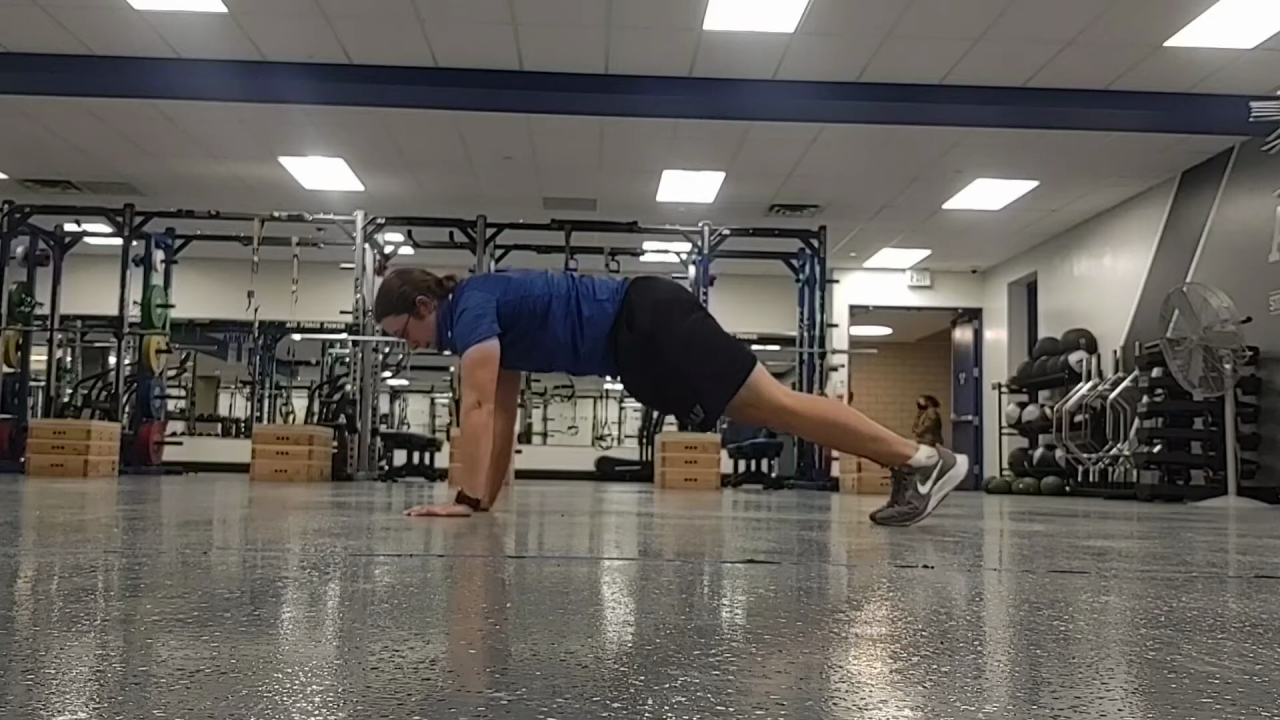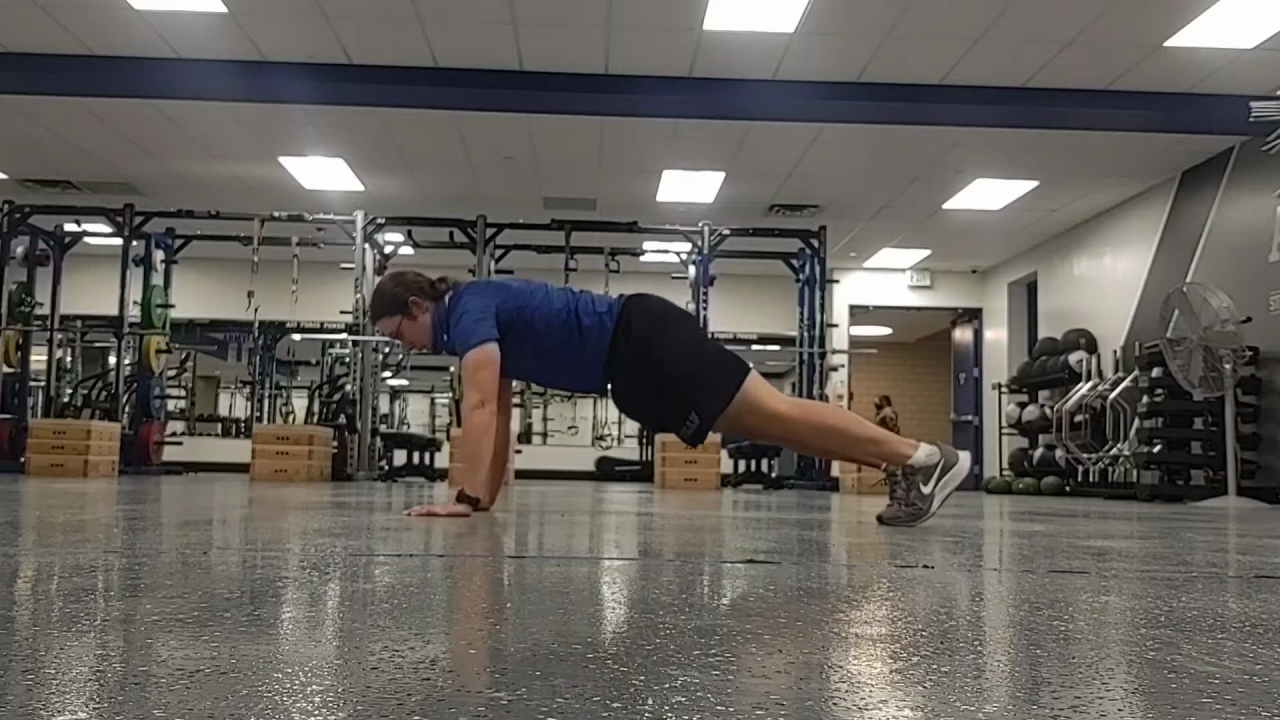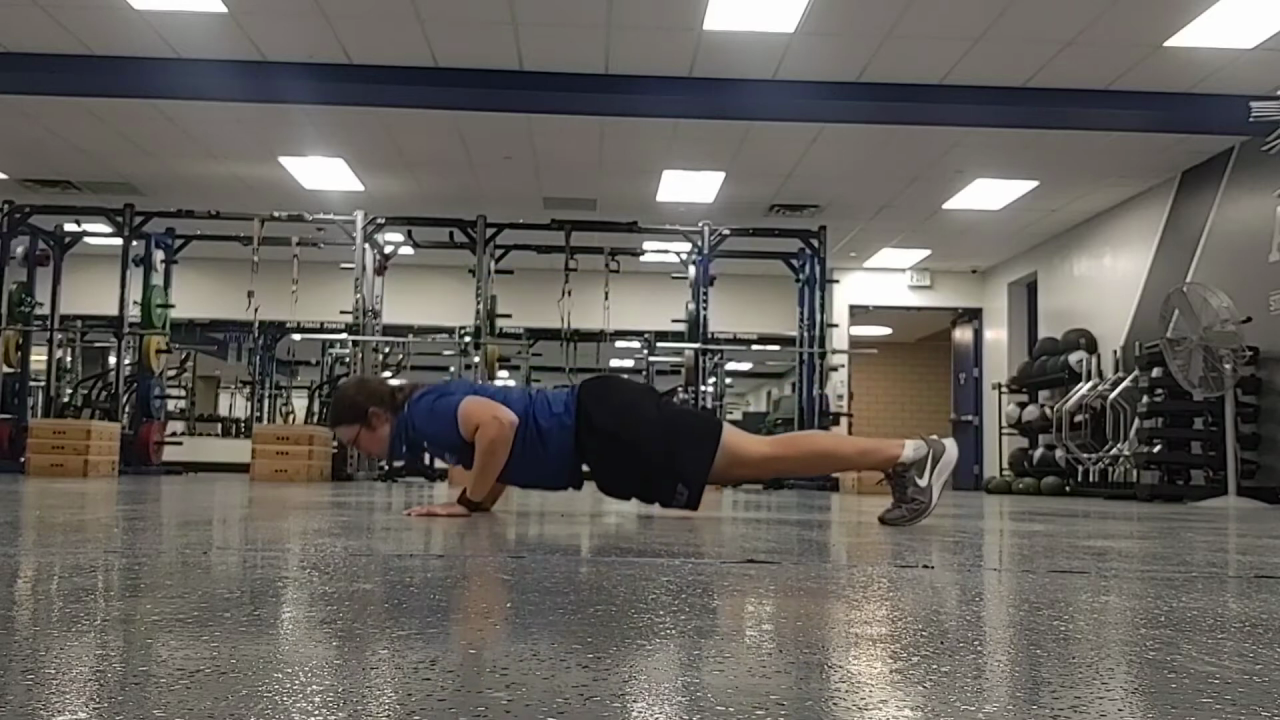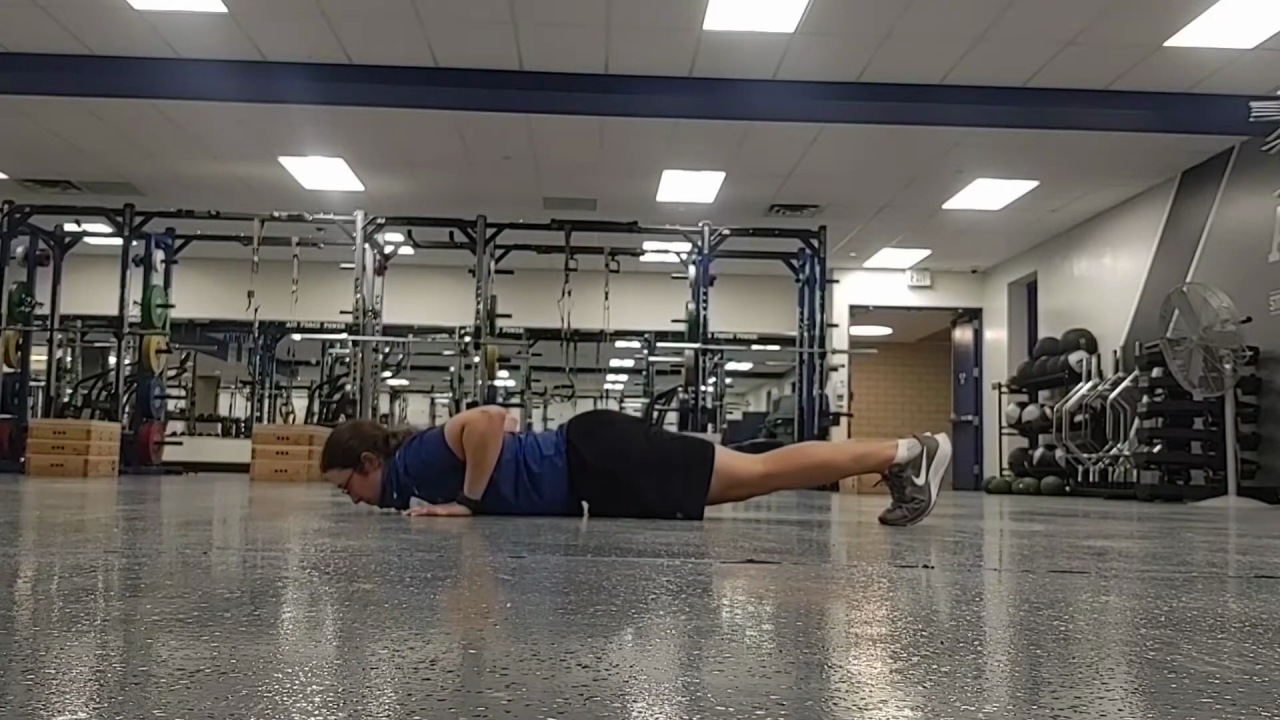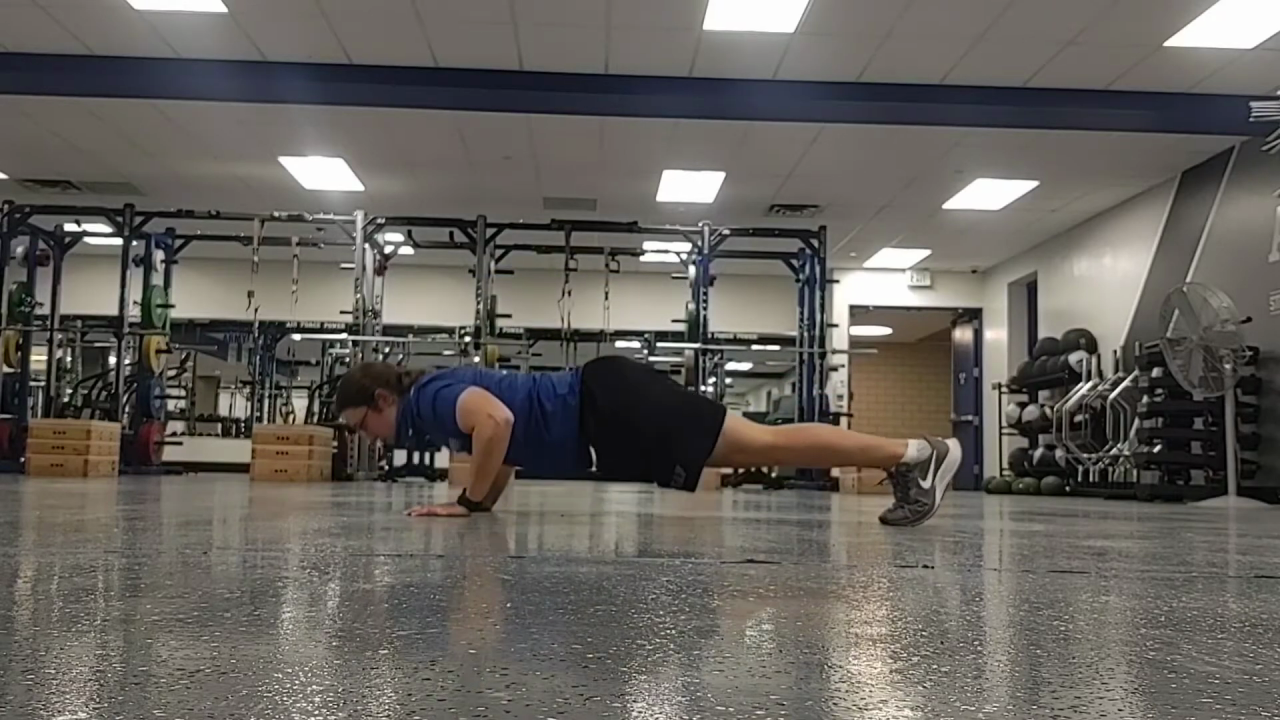
dt=0.5s
person 1, frame 1
left shoulder: (471, 306)
right shoulder: (488, 313)
left elbow: (477, 405)
right elbow: (503, 410)
left wrist: (466, 499)
right wrist: (489, 496)
left hip: (649, 322)
right hip: (642, 333)
left knee: (775, 404)
right knee: (767, 410)
left ankle: (923, 460)
right ankle: (914, 464)
person 1, frame 2
left shoulder: (467, 310)
right shoulder: (476, 314)
left elbow: (481, 407)
right elbow: (498, 411)
left wrist: (468, 498)
right wrist: (488, 496)
left hip: (641, 339)
right hip: (632, 355)
left knee: (772, 412)
right knee: (763, 425)
left ankle: (924, 457)
right ankle: (913, 461)
person 1, frame 3
left shoulder: (426, 411)
right shoulder: (434, 407)
left elbow: (500, 424)
left wrist: (468, 502)
right wrist: (477, 498)
left hip: (606, 423)
right hip: (598, 426)
left knee: (756, 455)
right knee: (752, 457)
left ankle: (913, 455)
right ankle: (905, 457)
person 1, frame 4
left shoulder: (415, 463)
right shoulder: (419, 462)
left elbow: (488, 416)
left wrist: (467, 501)
right wrist: (475, 498)
left hip: (597, 461)
right hip: (590, 458)
left knee: (755, 473)
right knee: (751, 472)
left ankle: (909, 453)
right ankle: (903, 454)
person 1, frame 5
left shoulder: (431, 397)
right shoulder: (440, 396)
left elbow: (498, 420)
right elbow: (503, 445)
left wrist: (468, 502)
right wrist: (483, 500)
left hip: (609, 403)
right hip: (601, 415)
left knee: (760, 443)
right knee: (757, 448)
left ankle: (916, 453)
right ankle: (906, 457)
